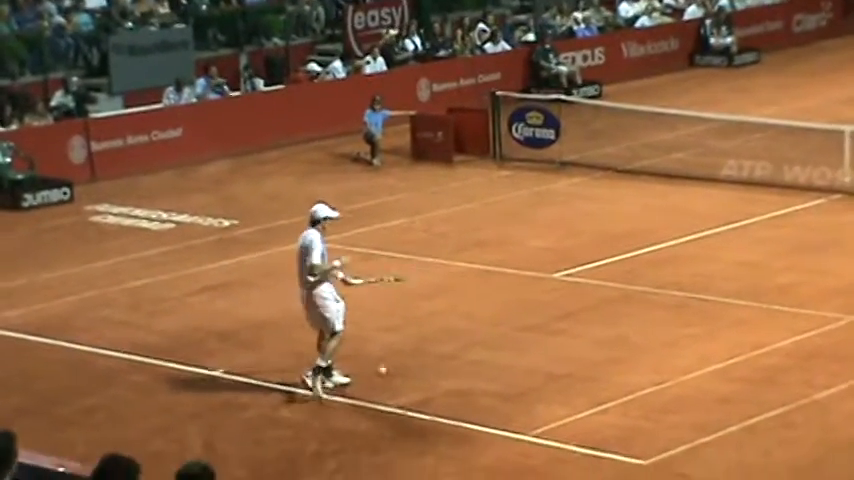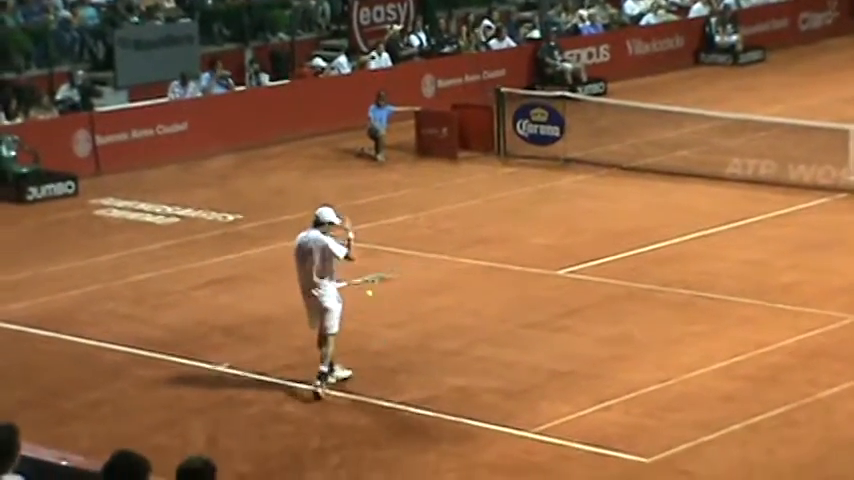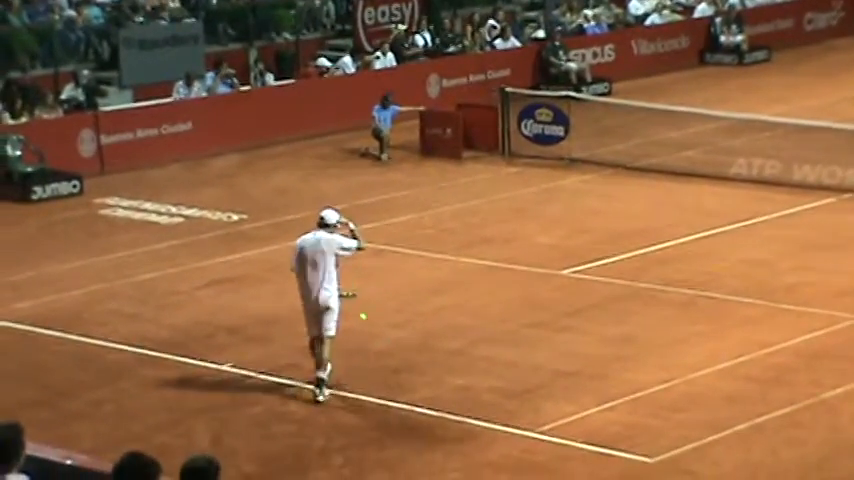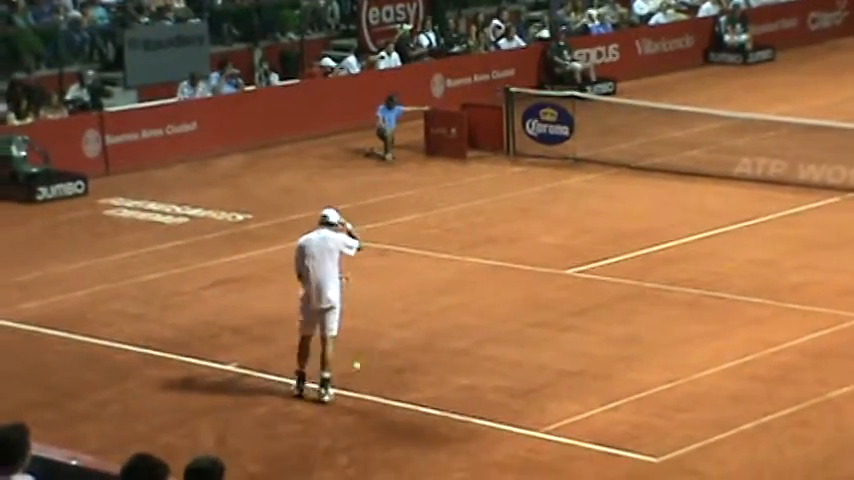
dt=0.2s
person 1, frame 1
left shoulder: (310, 236)
right shoulder: (314, 239)
right elbow: (316, 269)
left wrist: (342, 277)
right wrist: (337, 264)
left hip: (313, 294)
right hip: (321, 293)
left knee: (324, 333)
right knee: (337, 334)
left ankle: (328, 374)
right ankle: (315, 373)
person 1, frame 2
left shoulder: (301, 238)
right shoulder: (324, 240)
right elbow: (350, 256)
right wrist: (349, 233)
left hip: (308, 293)
right hip: (325, 294)
left knee: (322, 332)
right knee: (329, 336)
left ankle: (331, 370)
right ankle: (320, 380)
person 1, frame 3
left shoulder: (301, 242)
right shoulder: (333, 240)
left elbow: (296, 271)
right elbow: (360, 245)
right wrist: (350, 225)
left hip: (307, 297)
right hip: (327, 298)
left knee: (314, 337)
right knee: (325, 340)
left ankle: (320, 372)
right ankle: (320, 387)
person 1, frame 4
left shoulder: (303, 242)
right shoulder: (337, 239)
left elbow: (299, 275)
right elbow: (358, 245)
right wrist: (347, 226)
left hip: (309, 298)
right hip: (330, 298)
left knee: (305, 338)
right knee: (327, 341)
left ankle: (300, 382)
right ankle: (324, 387)
